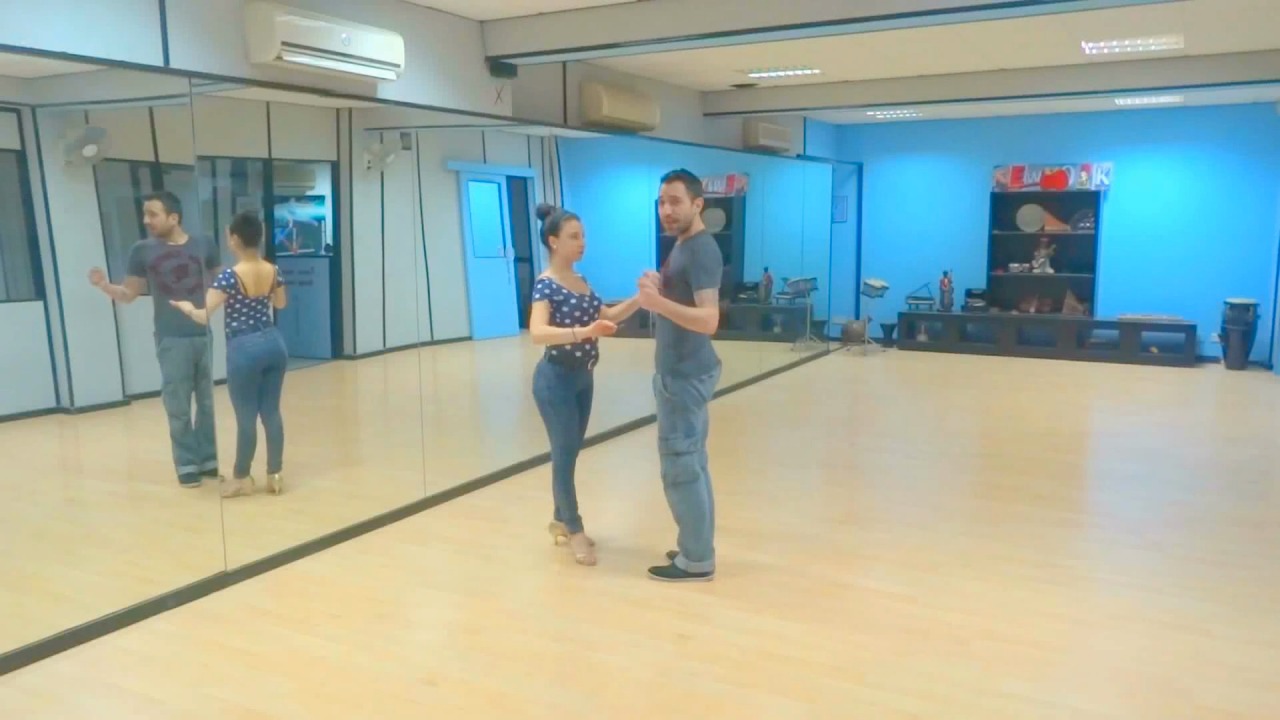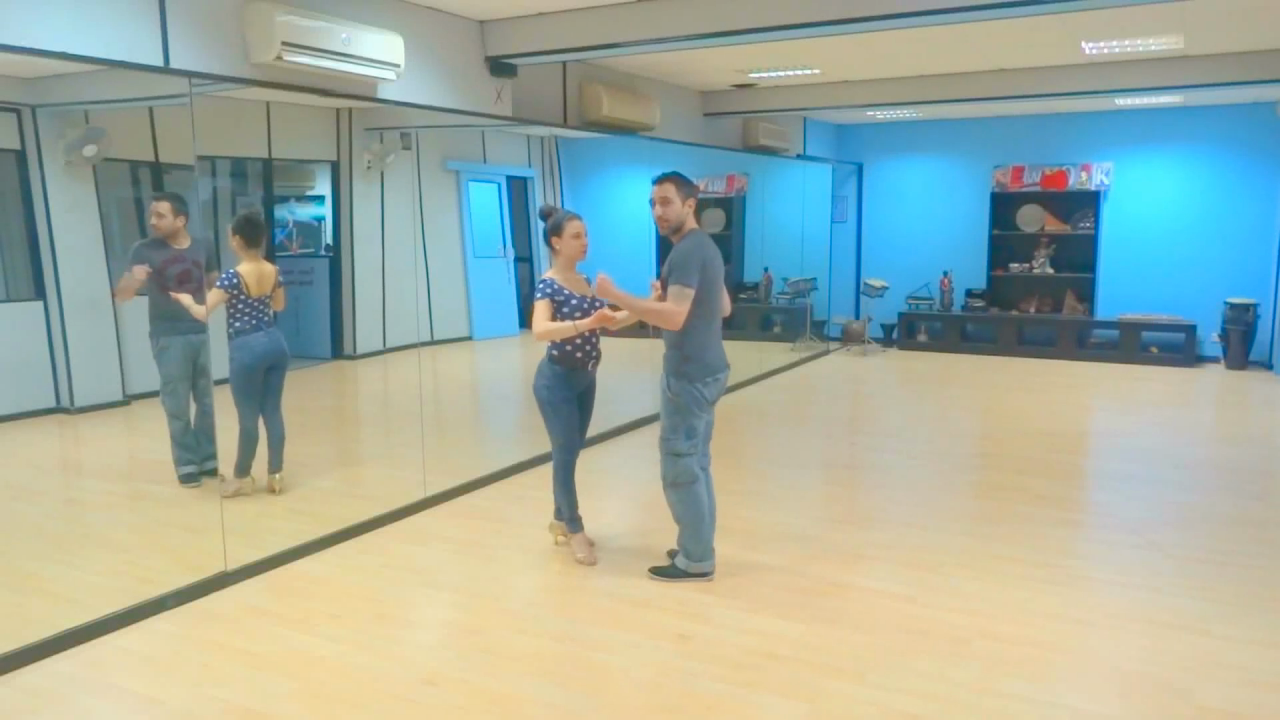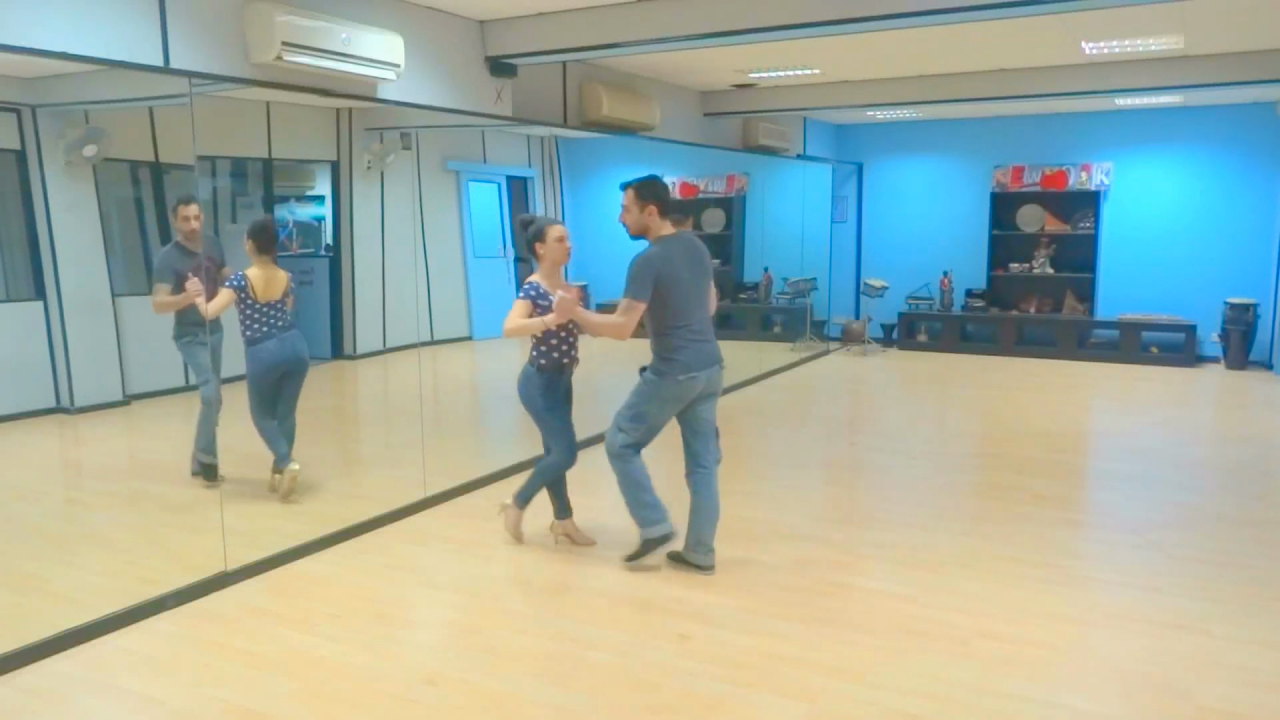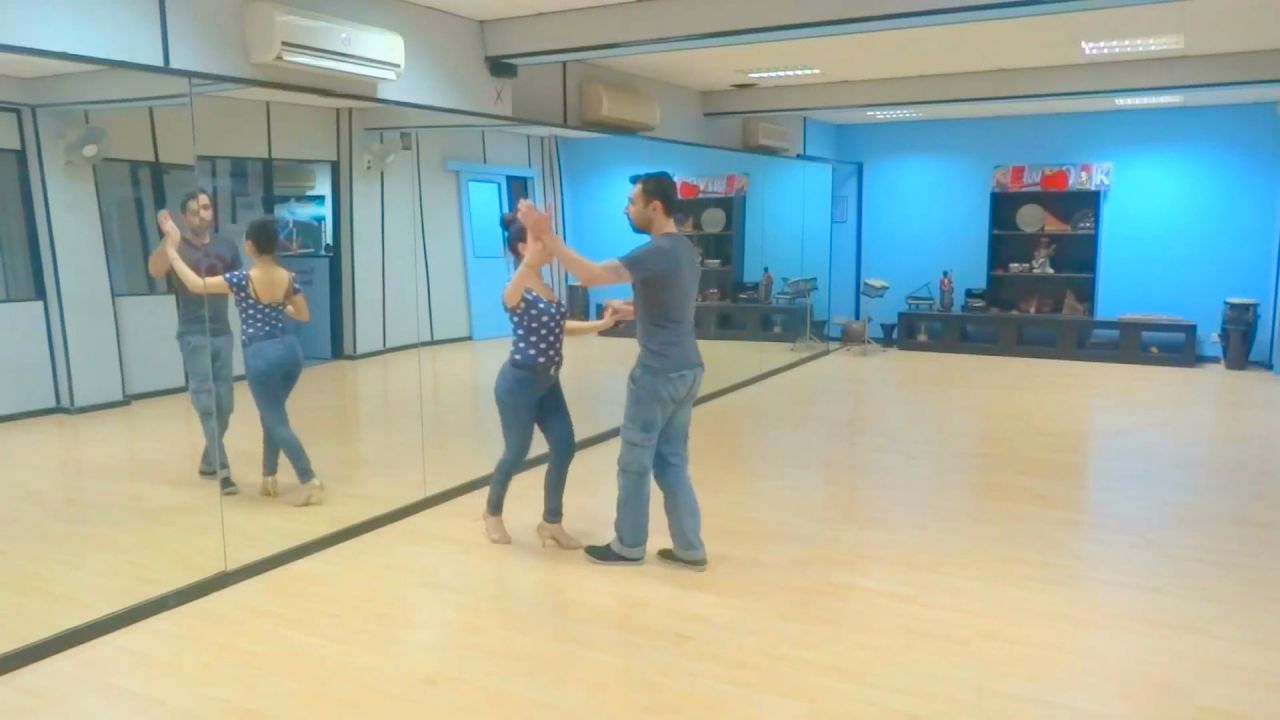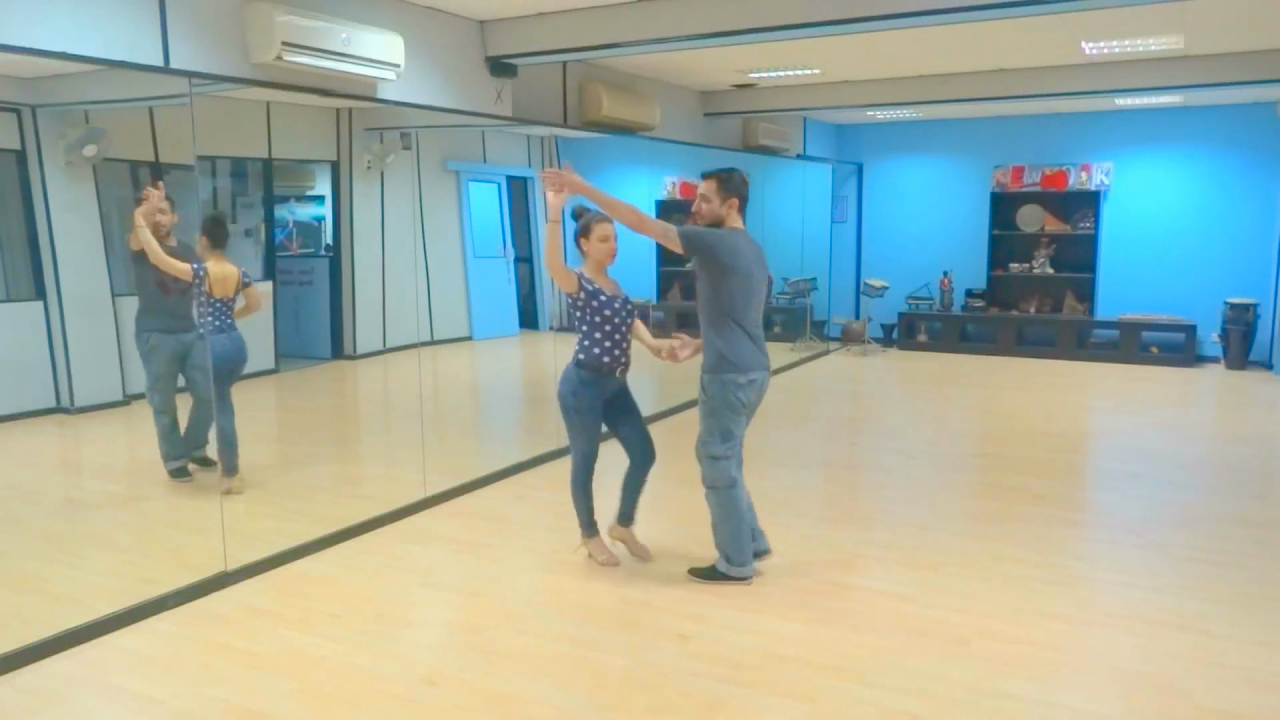
dt=1s
person 1, frame 1
left shoulder: (701, 250)
right shoulder: (682, 246)
left elbow: (708, 319)
left wrist: (660, 304)
right wrist: (661, 288)
left hip: (685, 375)
right hip: (679, 371)
left knee: (679, 467)
right knee: (691, 463)
left ankle: (696, 560)
right ankle: (696, 549)
person 1, frame 2
left shoulder: (687, 251)
right shoulder: (704, 246)
left elbow: (674, 317)
right elbow: (725, 307)
left wrist: (617, 296)
right wrist: (667, 294)
left hip: (690, 376)
right hip: (709, 370)
left knee: (680, 468)
right knee: (695, 463)
left ankle: (695, 561)
right ankle: (697, 548)
person 1, frame 3
left shoulder: (648, 261)
right shoulder: (698, 248)
left elbow: (621, 328)
left wrist: (574, 312)
left hip: (672, 374)
right hip: (710, 369)
left knee: (620, 444)
right knee: (703, 461)
left ankle: (655, 526)
right ankle: (700, 551)
person 1, frame 4
left shoulder: (657, 253)
right shoulder: (685, 249)
left elbow: (590, 275)
left wrist: (546, 236)
right wrist: (634, 310)
left hip: (659, 372)
right hip: (686, 369)
left knee: (634, 461)
right knee: (672, 460)
left ankle: (626, 547)
right ankle: (689, 547)
person 1, frame 5
left shoulder: (716, 243)
right shoulder: (753, 251)
left elbow: (640, 223)
left wrist: (582, 188)
right wrist: (700, 346)
left hip: (730, 377)
right hip: (753, 371)
left knee: (720, 470)
right knee: (722, 462)
left ankle: (735, 563)
right ankle: (750, 540)
person 2, frame 1
left shoulder: (580, 280)
right shoulder: (546, 285)
left elbow: (607, 317)
right elbow: (538, 332)
left wrist: (642, 296)
right wrist: (584, 332)
left hip: (583, 378)
right hip: (556, 379)
left knee: (571, 452)
right knee: (564, 454)
left ankle: (560, 521)
right ankle: (573, 529)
person 2, frame 2
left shoulder: (584, 281)
right shoulder: (547, 285)
left elbow: (612, 321)
right elbow: (540, 330)
right wrist: (586, 324)
left hip: (585, 378)
right hip: (557, 379)
left knee: (572, 452)
right knee: (565, 454)
left ankle: (562, 520)
right ankle: (574, 530)
person 2, frame 3
left shoulder: (564, 286)
right shoulder: (533, 289)
right elbow: (510, 328)
right wrist: (552, 319)
left hip: (562, 380)
right hip: (541, 382)
left knee: (558, 452)
right knee: (565, 454)
left ankle: (563, 520)
right ankle: (516, 505)
person 2, frame 4
left shoulder: (545, 286)
right shoulder: (517, 290)
left elbow: (559, 326)
right elbow: (509, 298)
left wrist: (601, 324)
right wrist: (533, 255)
left hip: (547, 381)
right hip: (519, 381)
left knee: (563, 450)
right knee: (516, 454)
left ankle: (551, 522)
right ankle: (493, 512)
person 2, frame 5
left shoulder: (614, 286)
right shoulder: (578, 284)
left elbow: (629, 322)
right elbow: (553, 263)
left wrist: (653, 344)
right wrist: (554, 214)
left hip: (616, 385)
right hip: (583, 384)
left knee: (644, 454)
right knee: (584, 462)
left ankle: (623, 526)
right ankle: (590, 537)
person 3, frame 1
left shoulder: (204, 245)
right shoulder: (143, 251)
right elbow: (128, 294)
right wrist: (104, 285)
left hip: (203, 335)
right hip: (171, 339)
left knee: (205, 401)
right knee: (178, 405)
left ankle: (207, 460)
right ankle: (186, 465)
person 3, frame 2
left shoulder: (205, 248)
right shoulder: (144, 250)
left elbow: (214, 287)
right elbow: (122, 294)
right wrist: (133, 281)
left hip: (199, 334)
right hip: (168, 338)
left knee: (205, 400)
right knee: (177, 405)
left ankle: (206, 461)
right ankle: (186, 465)
person 3, frame 3
left shoulder: (213, 245)
right shoulder: (168, 257)
right elbow: (158, 305)
right wrist: (187, 297)
left hip: (215, 332)
right hip: (191, 337)
left knee: (211, 396)
right knee: (212, 394)
left ankle: (202, 460)
right ankle: (205, 456)
person 3, frame 4
left shoulder: (226, 246)
right shoulder: (177, 248)
right elbow: (155, 270)
left hip: (223, 334)
right hip: (193, 336)
left knee: (224, 404)
right knee: (207, 404)
left ankle: (211, 464)
right ankle: (221, 469)
person 3, frame 5
left shoulder: (189, 252)
right shoulder: (140, 246)
right elbow: (139, 229)
right wrist: (147, 208)
left hip: (190, 333)
right hip: (155, 336)
left knee: (207, 393)
right knee: (164, 402)
left ankle: (194, 448)
right ankle: (175, 460)
person 4, frame 1
left shoulder: (230, 276)
right shoulder: (273, 271)
left elbow: (203, 316)
left wrist: (185, 307)
left hip: (244, 349)
right hip: (274, 343)
left knee: (246, 417)
right knee: (271, 412)
left ankle: (242, 477)
right ankle: (274, 475)
person 4, frame 2
left shoulder: (233, 277)
right shoulder: (274, 272)
left elbow: (203, 313)
left wrist: (186, 301)
left hip: (247, 349)
right hip: (276, 343)
left knee: (248, 417)
right knee: (273, 412)
left ankle: (243, 477)
right ankle: (275, 475)
person 4, frame 3
left shoulder: (241, 280)
right shoulder: (287, 279)
left elbow: (209, 312)
left wrist: (197, 296)
left hip: (262, 354)
right hip: (295, 347)
left knee: (262, 416)
right knee: (286, 414)
left ankle: (290, 465)
right ankle: (278, 473)
person 4, frame 4
left shoulder: (242, 280)
right shoulder: (290, 278)
left elbow: (195, 285)
right elbow: (304, 314)
left wrist: (172, 250)
left hip: (262, 355)
right hip: (291, 349)
left knee: (276, 421)
right knee: (271, 414)
left ankle: (310, 482)
right ankle: (270, 477)
person 4, frame 5
left shoulder: (199, 271)
right shoulder: (238, 272)
left elbow: (157, 257)
right elbow: (255, 304)
left hip: (214, 347)
right hip: (236, 343)
left knee: (221, 411)
right knee: (220, 406)
left ankle: (232, 476)
right ankle: (228, 464)
